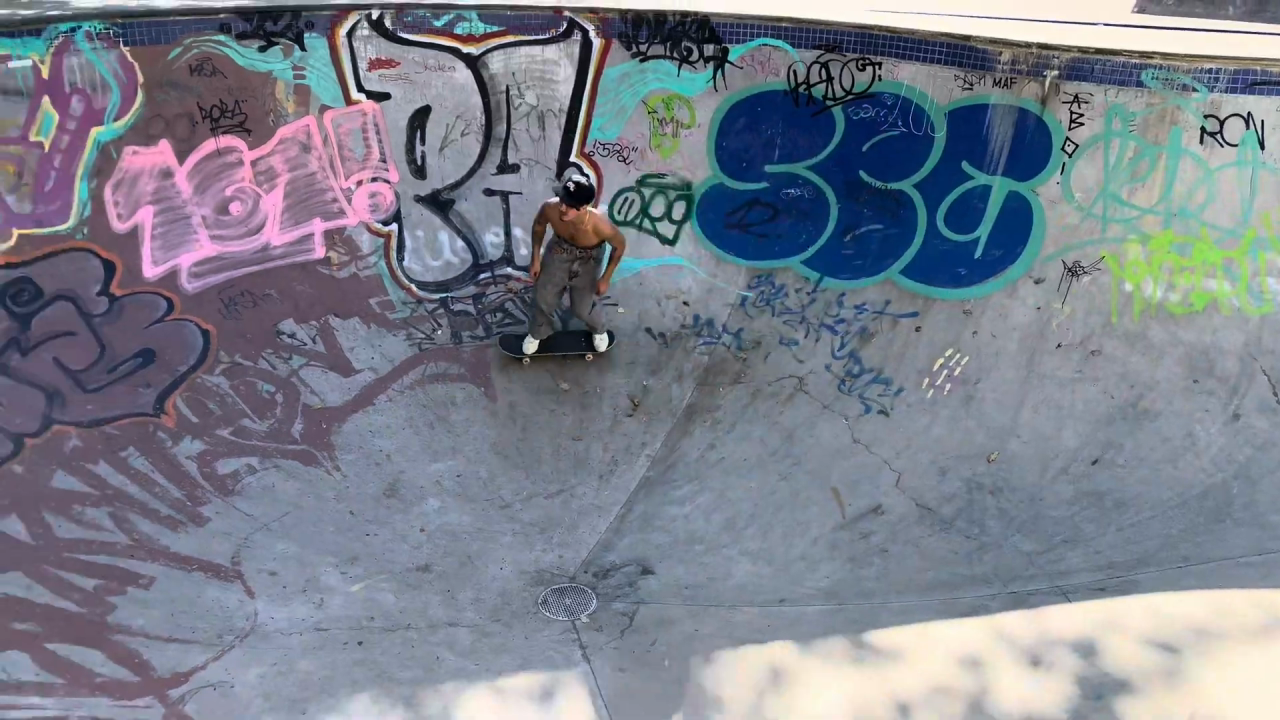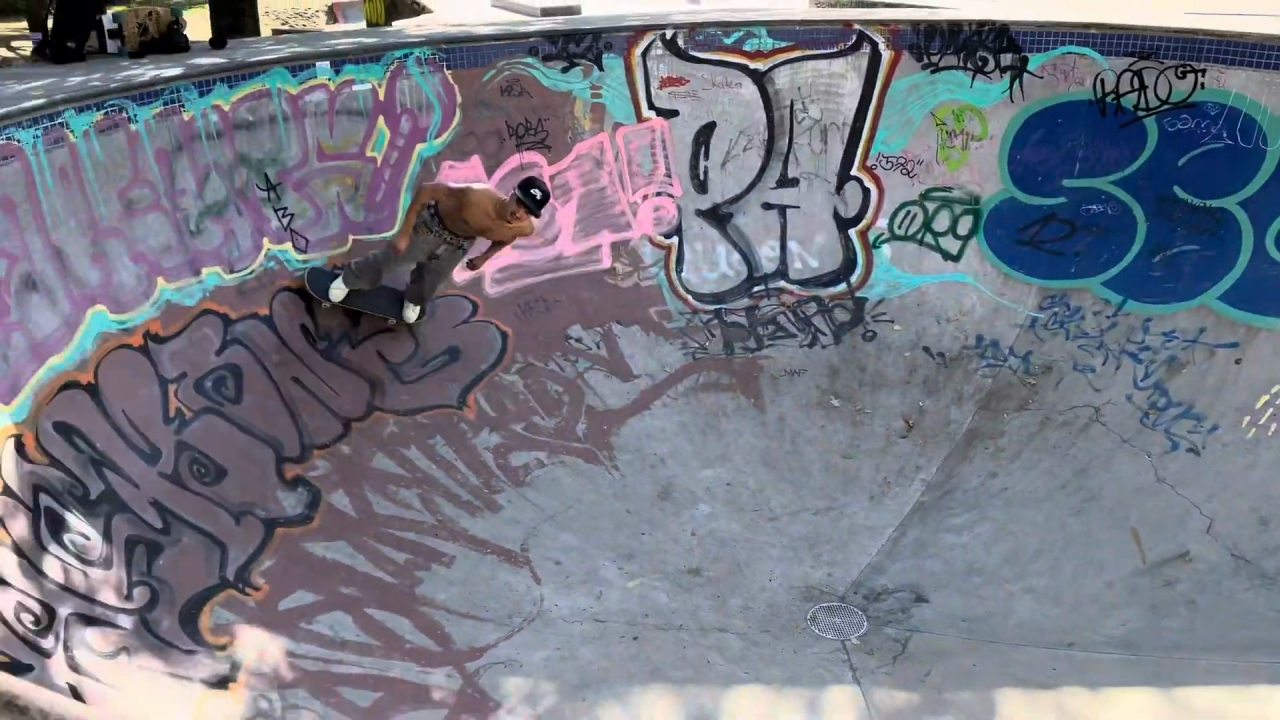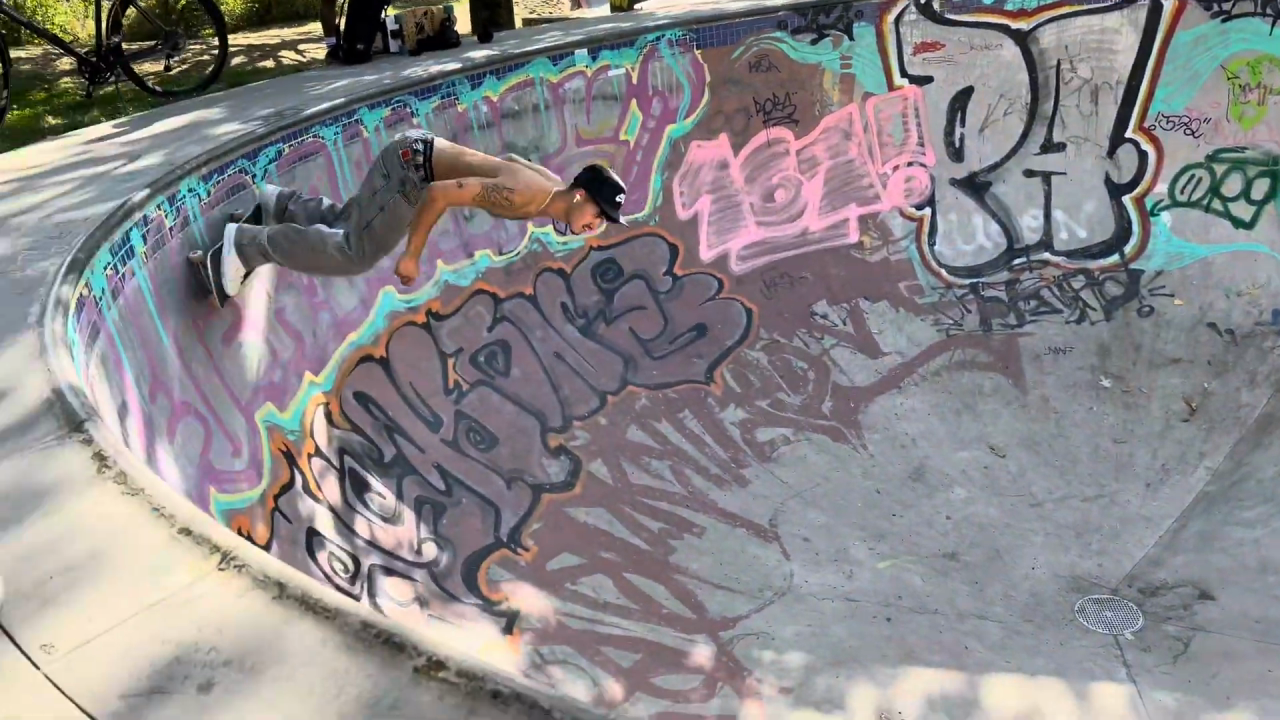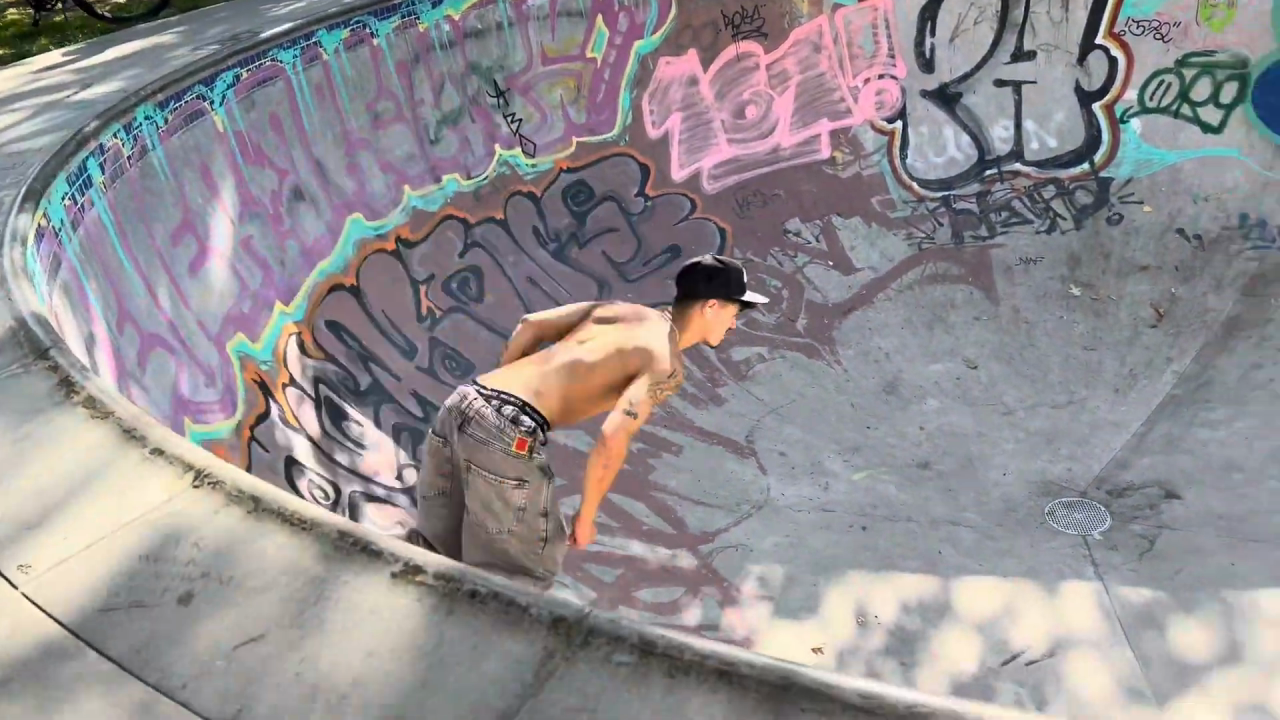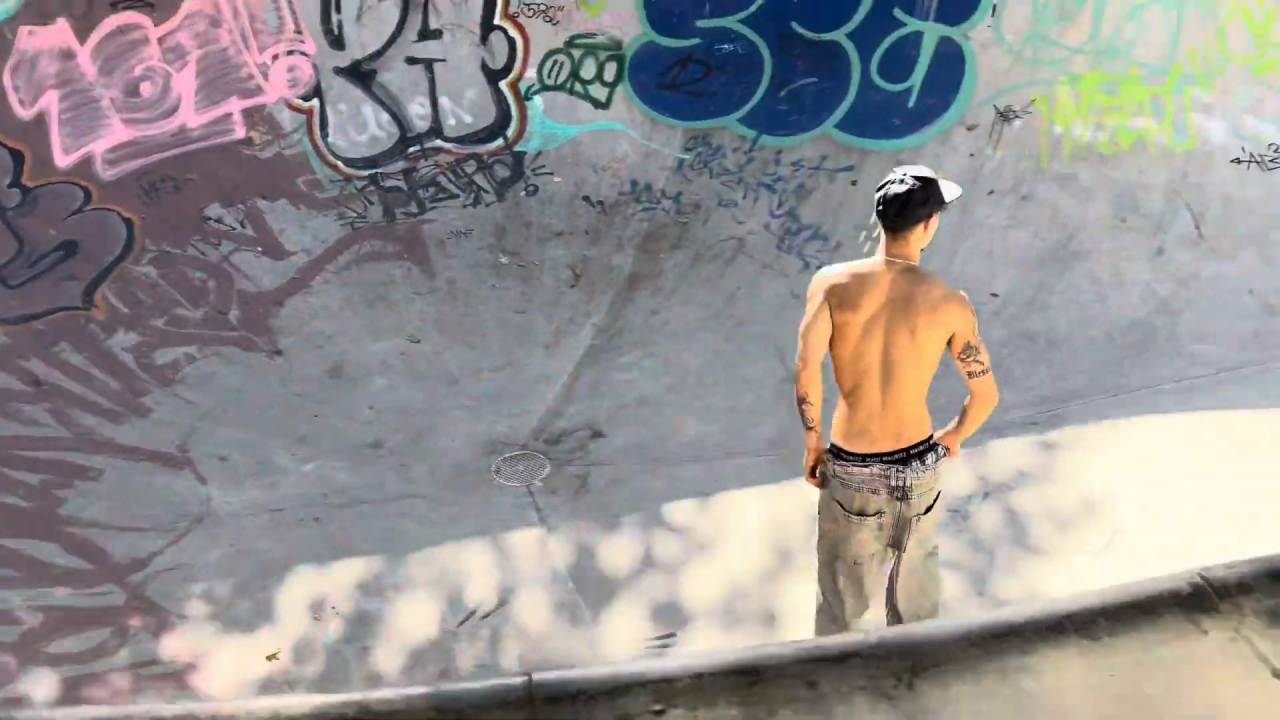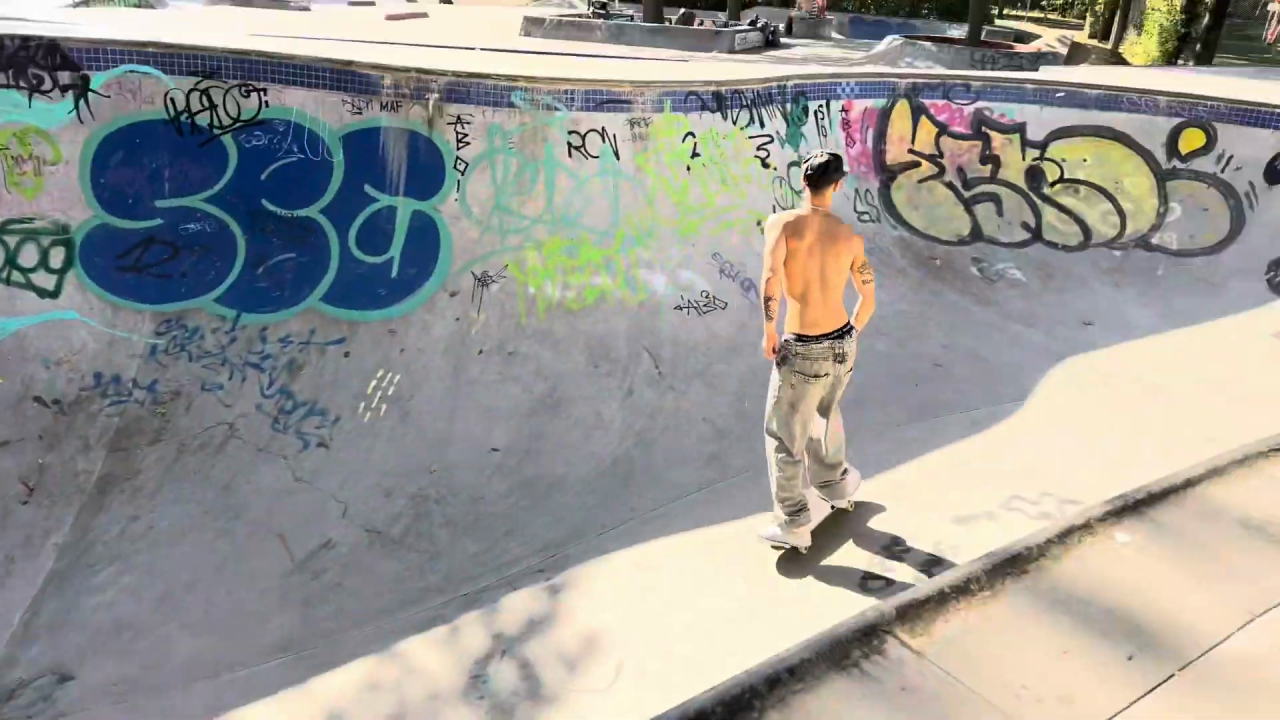
dt=0.4s
person 1, frame 1
left shoulder: (601, 225)
right shoulder: (550, 208)
left elbow: (620, 245)
right elbow: (539, 225)
left wrist: (606, 278)
right wrist: (536, 259)
left hip: (589, 255)
right hip: (561, 248)
left knee: (581, 308)
right knee: (544, 297)
left ankle: (598, 329)
right ankle: (538, 333)
person 1, frame 2
left shoulder: (525, 228)
right shoulder: (476, 197)
right elbow: (426, 190)
left wrist: (485, 257)
right wrist: (404, 232)
left hip: (459, 241)
right hip: (433, 224)
left knee: (429, 283)
right knee: (386, 259)
left ankle: (413, 298)
right ankle: (349, 280)
person 1, frame 3
left shoulder: (553, 186)
right shoulder: (522, 195)
left elbow: (509, 158)
right elbow: (439, 193)
right wrist: (412, 255)
left hip: (426, 159)
right hip: (414, 163)
left knee: (350, 224)
right knee: (356, 254)
left ankle: (278, 203)
right ankle: (243, 243)
person 1, frame 4
left shoulder: (619, 311)
right shoulder: (666, 365)
left elbow: (529, 322)
right elbow: (612, 438)
right wrist: (587, 518)
left hip: (464, 408)
right hip: (507, 437)
right knee: (521, 576)
person 1, frame 5
left shoulder: (831, 281)
right shoulder: (950, 303)
left elbow: (806, 369)
right elbow: (986, 394)
left wrist: (812, 445)
right wrist: (955, 435)
left hip: (850, 472)
right hip: (914, 468)
left knee: (843, 599)
right knee: (913, 579)
person 1, frame 6
left shoulder: (781, 222)
right shoulder: (850, 236)
left elbow: (771, 277)
right elbow: (869, 297)
left wrist: (769, 330)
left hip: (802, 351)
right hip: (841, 345)
left knee: (784, 437)
right knee: (825, 413)
left ankle: (793, 524)
right ankle: (836, 484)
